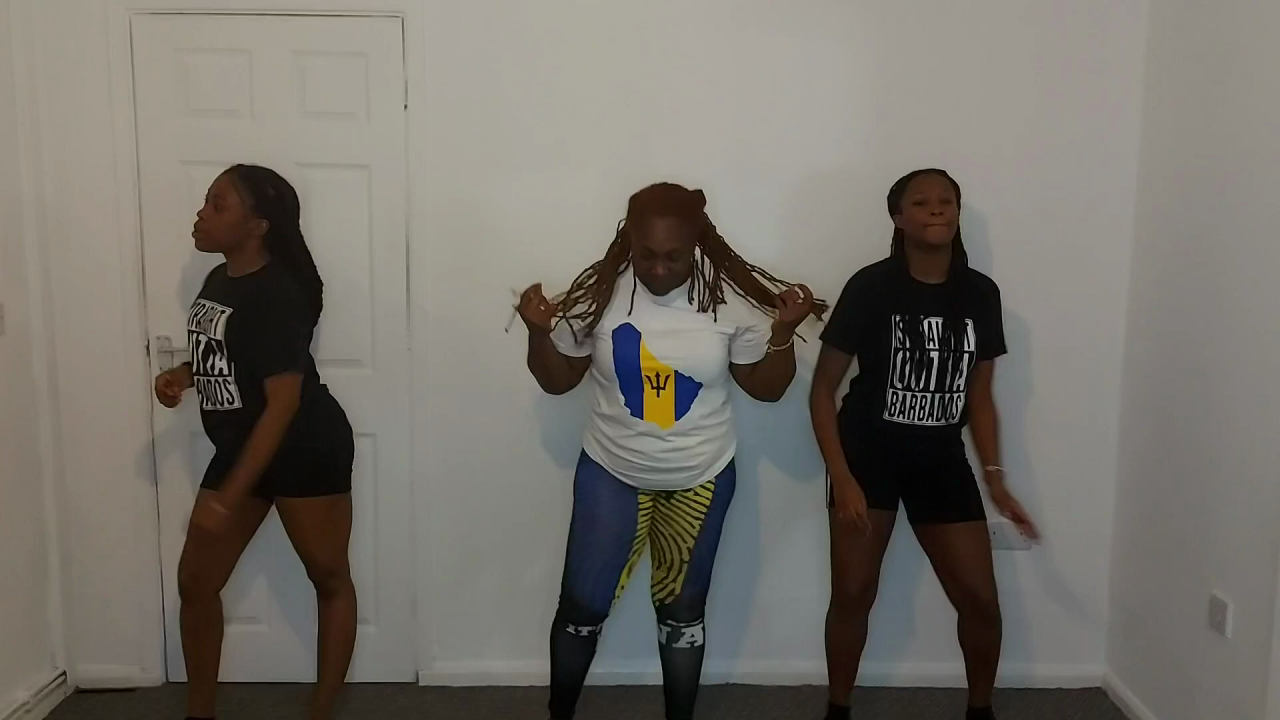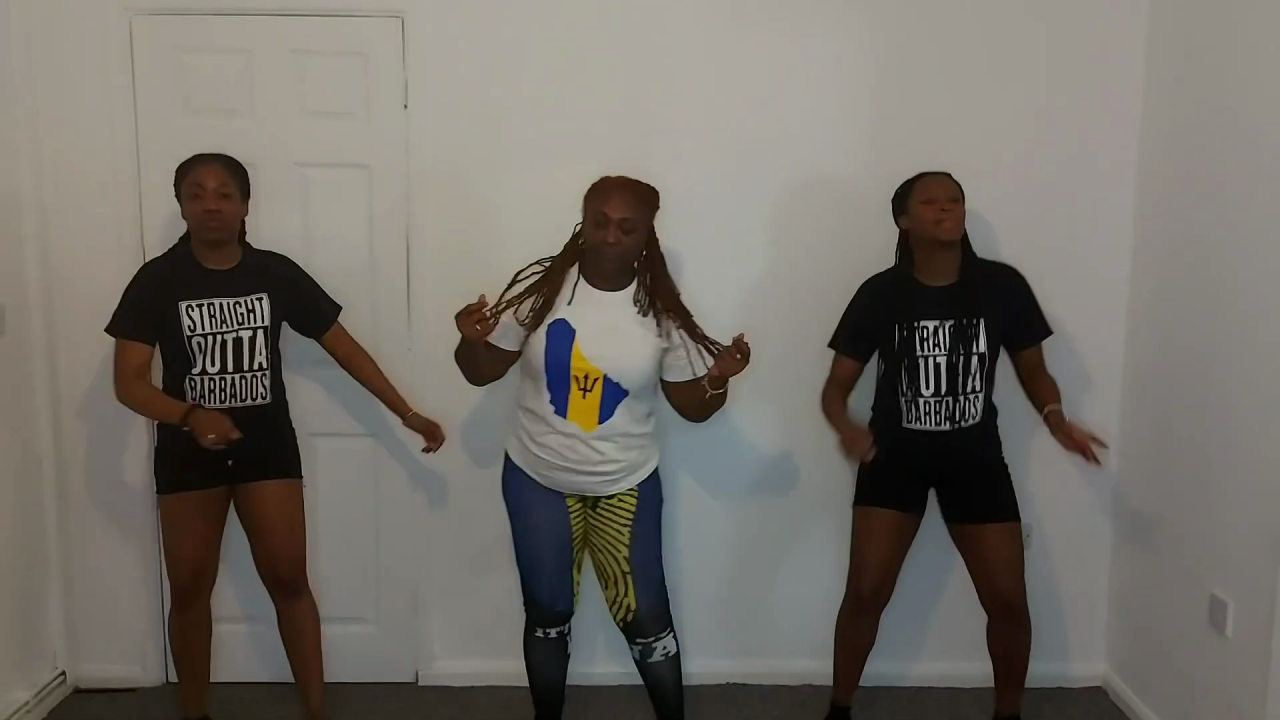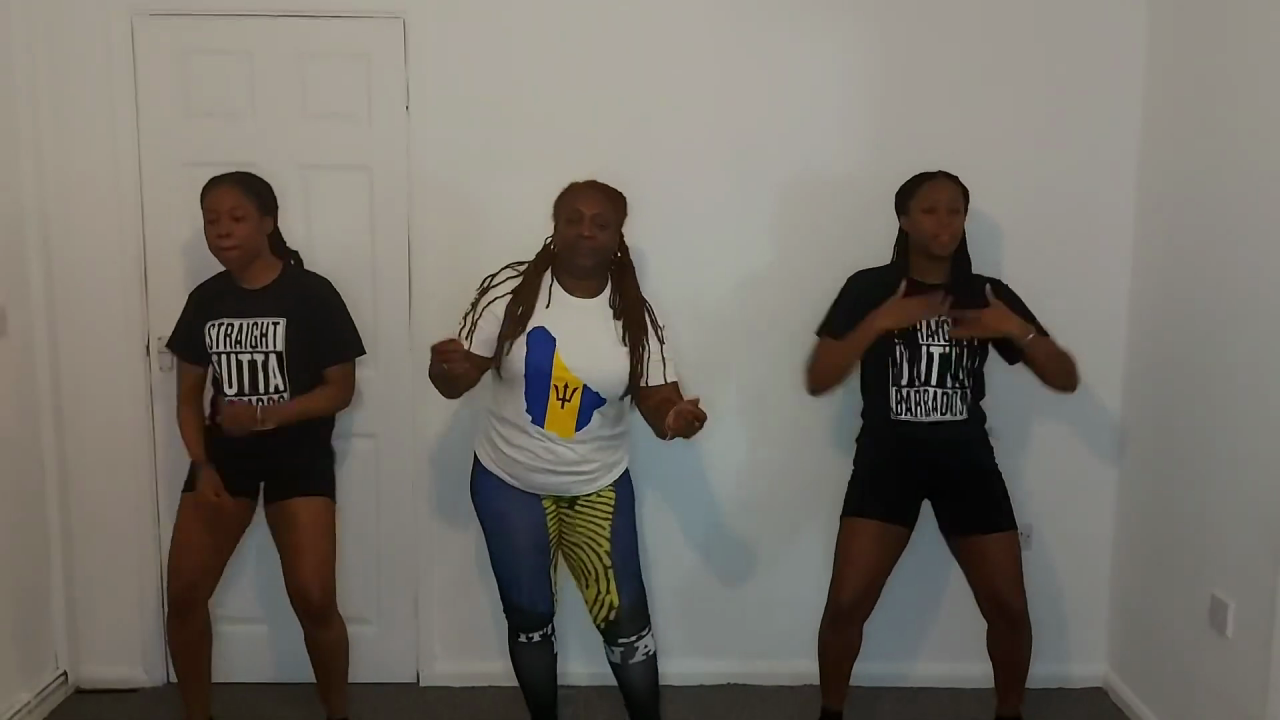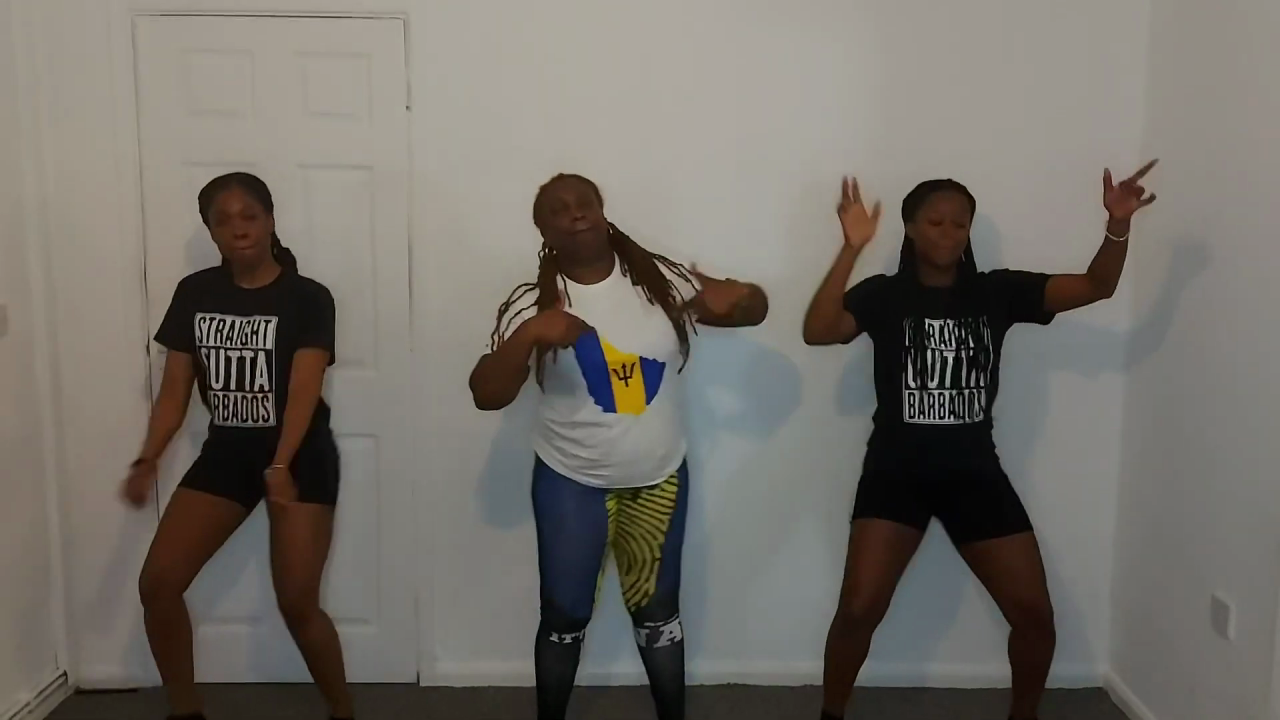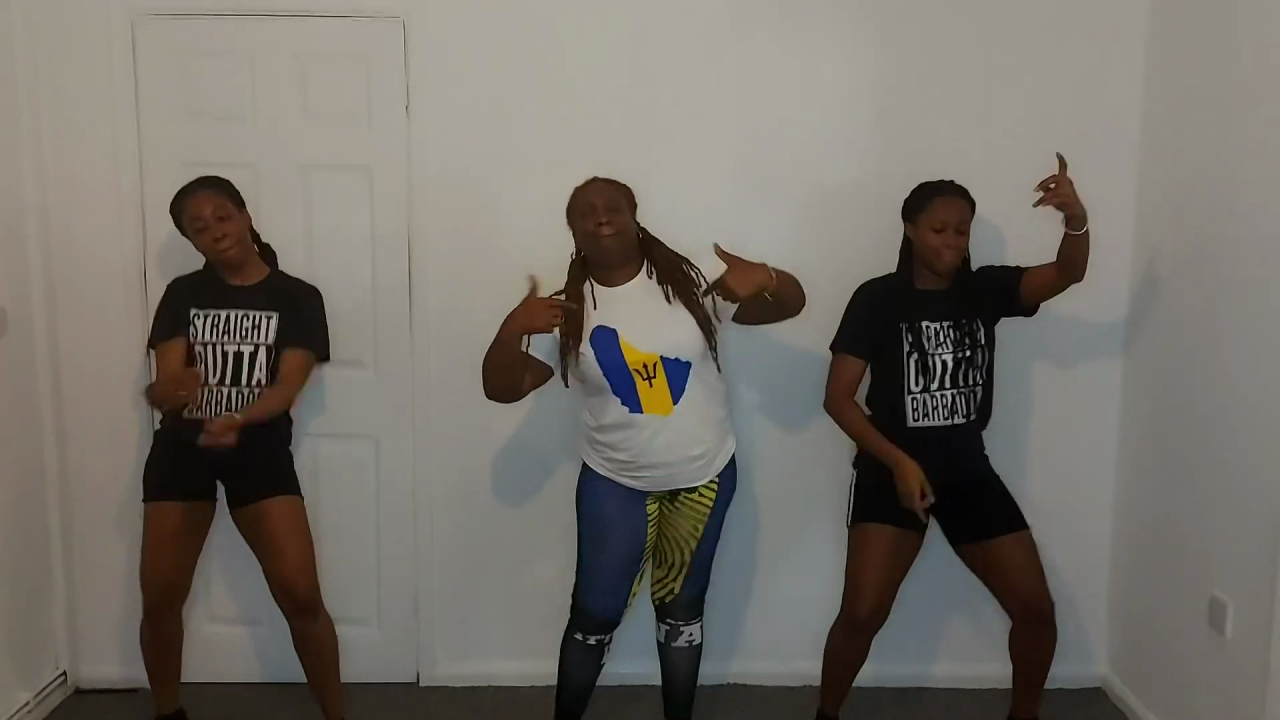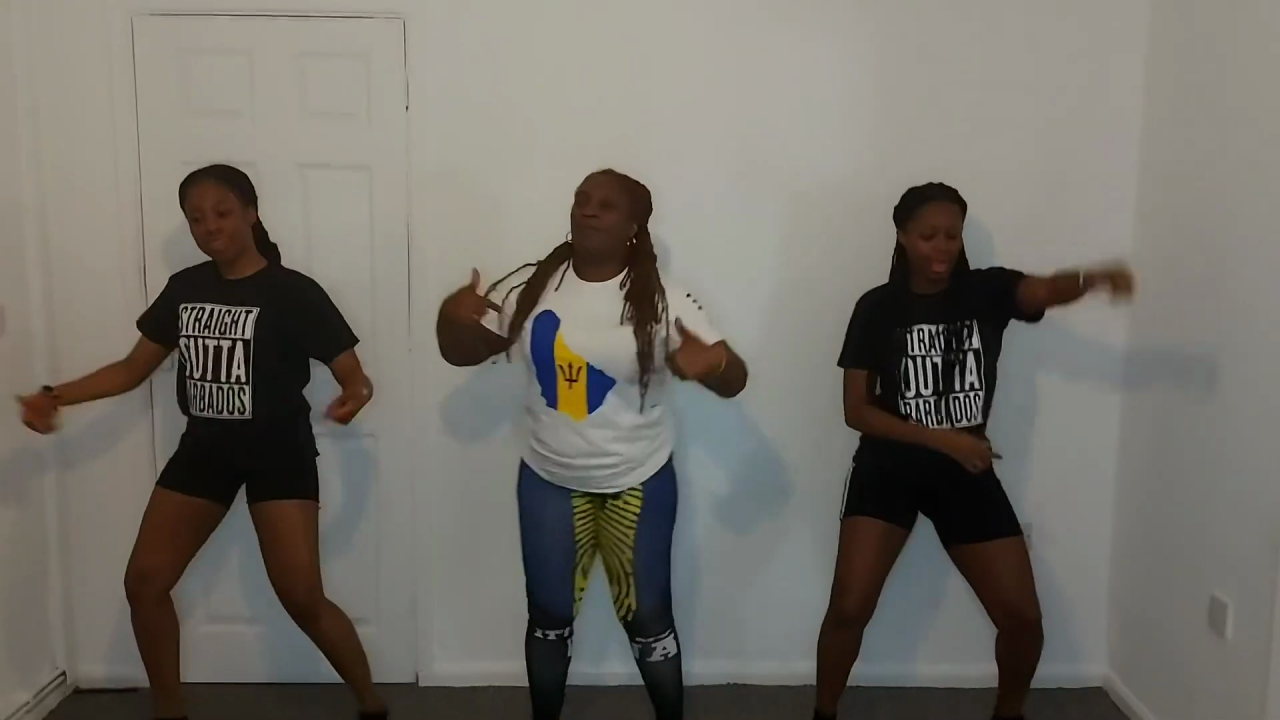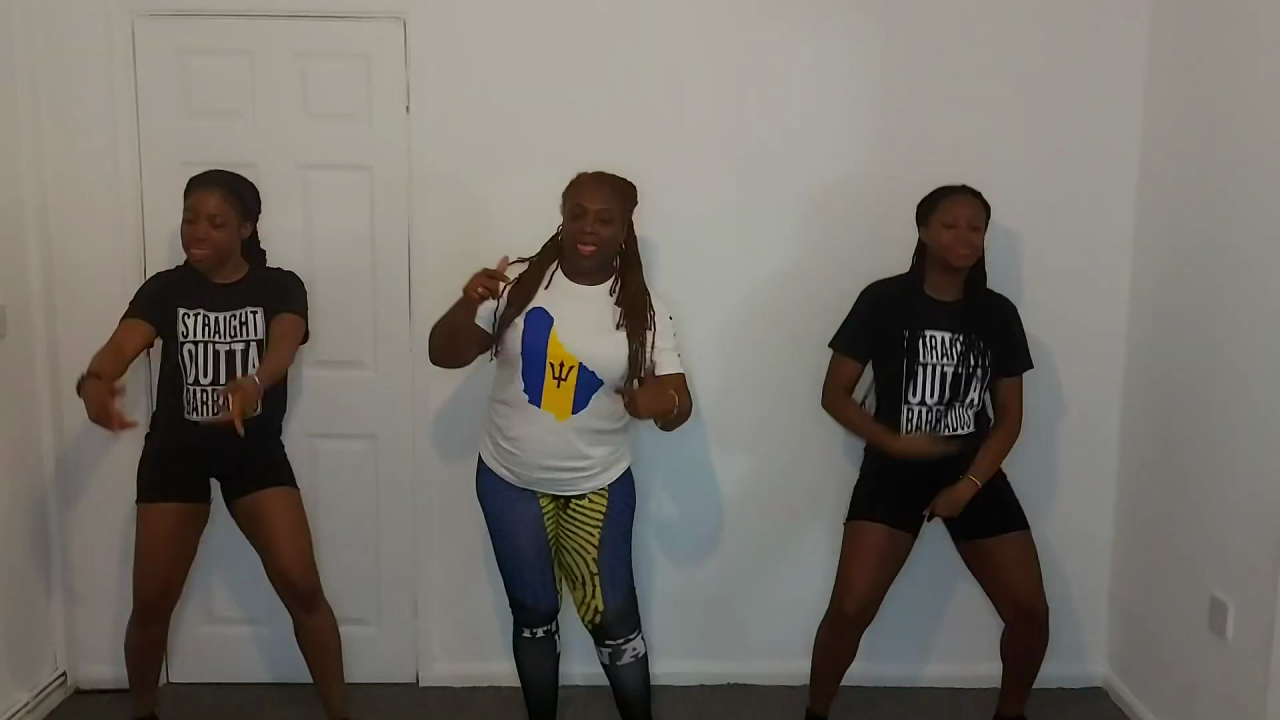
dt=0.5s
person 1, frame 1
left shoulder: (279, 295)
right shoulder: (216, 283)
left elbow: (283, 406)
left wrist: (228, 499)
right wrist: (180, 379)
left hip: (309, 451)
right hip: (239, 448)
left knee: (330, 580)
right knee: (195, 580)
person 1, frame 2
left shoulder: (276, 274)
right shoulder: (157, 280)
left elbow: (340, 344)
right elbow: (128, 383)
left wrist: (406, 412)
right wrist: (189, 416)
left hip: (267, 439)
right hip: (189, 445)
left knee: (287, 581)
right knee: (188, 587)
person 1, frame 3
left shoulder: (313, 295)
right shoulder: (204, 300)
left elbow: (342, 389)
right elbow: (189, 391)
left wrist: (272, 412)
right wrist: (201, 463)
left hip: (301, 455)
right hip: (227, 455)
left knee: (313, 600)
right knee: (184, 592)
person 1, frame 4
left shoulder: (309, 298)
right shoulder: (194, 293)
left elbow: (304, 387)
right elbow: (175, 387)
left wrist: (282, 465)
right wrist: (146, 462)
left hip: (301, 459)
right hip: (225, 453)
left knee: (297, 601)
right knee: (158, 584)
person 1, frame 5
left shoulder: (298, 297)
right shoulder: (183, 294)
left elbow: (288, 387)
right elbow: (166, 386)
left wrist: (236, 422)
right wrist: (168, 393)
left hip: (261, 456)
right hip: (181, 454)
left knee: (301, 597)
right knee: (161, 601)
person 1, frame 6
left shoulder: (295, 293)
right shoulder: (184, 288)
left elbow: (354, 375)
right elbow: (133, 368)
left wrist: (355, 396)
right wrist: (52, 396)
left hip: (279, 453)
right hip: (203, 451)
left knee: (303, 599)
right knee: (143, 583)
person 1, frame 7
left shoulder: (280, 287)
right shoulder: (164, 289)
left elbow: (284, 345)
right elbow: (119, 346)
left wrist: (250, 387)
right wrist: (94, 385)
left hip: (254, 447)
right hip: (176, 452)
left knee: (301, 586)
right knee: (152, 600)
person 2, frame 1
left shoulder: (982, 294)
right shoulder: (871, 288)
left elbow: (980, 393)
right elbow: (824, 386)
left wrist: (996, 480)
right wrist: (840, 476)
left hip: (943, 462)
right hip: (869, 455)
left knee: (979, 601)
right knee: (853, 595)
person 2, frame 2
left shoulder: (1003, 285)
right shoulder: (880, 294)
left elbow: (1032, 368)
right elbow: (837, 385)
left wrist: (1057, 420)
right wrist: (844, 425)
left hip: (976, 459)
right hip: (896, 457)
left knee: (1007, 600)
right knee: (865, 593)
person 2, frame 3
left shoulder: (988, 296)
right shoulder: (870, 287)
left elbow: (1066, 379)
right elbow: (818, 379)
left wrist: (1023, 333)
right wrist: (876, 325)
left hip: (967, 464)
right hip: (886, 461)
left knee: (1008, 608)
right knee: (847, 603)
person 2, frame 4
left shoulder: (998, 291)
right shoulder: (884, 294)
left elbow: (1097, 286)
right elbow: (818, 331)
left wrist: (1118, 225)
right wrist: (852, 248)
left hip: (975, 473)
right hip: (896, 471)
left knee: (1033, 612)
right knee: (858, 610)
person 2, frame 5
left shoulder: (986, 291)
right shoulder: (876, 300)
left elbow: (1068, 272)
right elbow: (838, 398)
left wrist: (1074, 216)
right wrist: (898, 461)
left hip: (966, 469)
right hip: (891, 471)
left knee: (1035, 610)
right knee: (862, 614)
person 2, frame 6
left shoulder: (990, 291)
right shoulder: (876, 308)
left elbow: (1049, 289)
right elbow: (855, 409)
left wrist: (1092, 279)
right wrist: (941, 439)
left hip: (968, 475)
right hip: (887, 470)
left knee: (1022, 617)
right knee: (848, 608)
person 2, frame 7
left shoulder: (998, 314)
right shoulder: (883, 302)
left elbow: (1010, 414)
right elbow: (835, 394)
left wrist: (972, 482)
right wrist: (890, 439)
left hip: (972, 475)
right hip: (893, 470)
left knee: (1029, 612)
right knee: (850, 610)
person 3, frame 1
left shoulder: (730, 297)
right shoulder: (597, 291)
left elbow: (766, 388)
right elbow: (557, 380)
left wrist: (784, 332)
right wrist: (539, 331)
left hip: (700, 479)
right hip: (610, 473)
left knee: (681, 608)
right knee: (582, 605)
person 3, frame 2
left shoulder: (661, 309)
right shoulder: (537, 286)
left elbow: (690, 405)
right elbow: (483, 371)
left wrist: (718, 380)
right wrist: (470, 340)
left hip: (626, 488)
right hip: (537, 482)
left knee: (645, 616)
right knee: (548, 614)
person 3, frame 3
left shoulder: (634, 315)
right shoulder: (508, 292)
left elbow: (657, 403)
right elbow: (455, 384)
left wrist: (681, 417)
right wrist: (445, 368)
left hip: (599, 487)
right hip: (510, 485)
left knee: (626, 619)
right knee: (529, 617)
person 3, frame 4
left shoulder: (660, 278)
right shoulder: (534, 304)
left elbow: (755, 309)
right elbow: (487, 395)
left wrist: (735, 296)
right wrist: (529, 336)
left hip: (659, 477)
right hip: (571, 482)
left knee: (655, 608)
right knee: (565, 614)
person 3, frame 5
left shoulder: (693, 279)
right shoulder: (566, 310)
left elbow: (790, 301)
right elbow: (504, 388)
left wrist: (761, 281)
right wrist: (513, 331)
left hip: (703, 475)
right hip: (617, 482)
left knee: (680, 607)
right knee: (595, 614)
person 3, frame 6
left shoulder: (660, 299)
right shoulder: (529, 286)
left elbow: (732, 381)
right elbow: (462, 352)
left wrist: (715, 363)
right wrist: (450, 317)
left hip: (638, 483)
right hip: (548, 481)
left knee: (646, 616)
right knee: (549, 615)
person 3, frame 7
left shoulder: (642, 308)
right shoulder: (518, 282)
left elbow: (676, 399)
right elbow: (443, 354)
left wrist: (662, 402)
right wrist: (470, 305)
left hip: (600, 485)
right hip: (511, 481)
left knee: (614, 618)
right knee: (534, 615)
